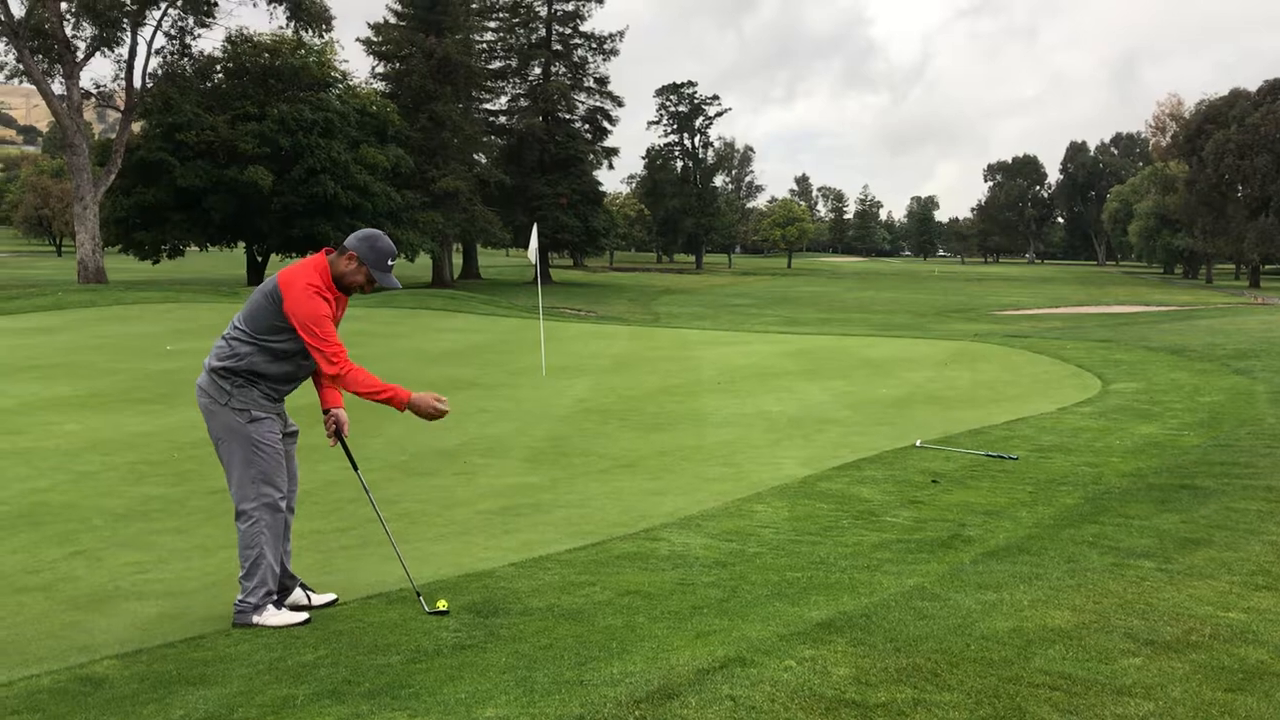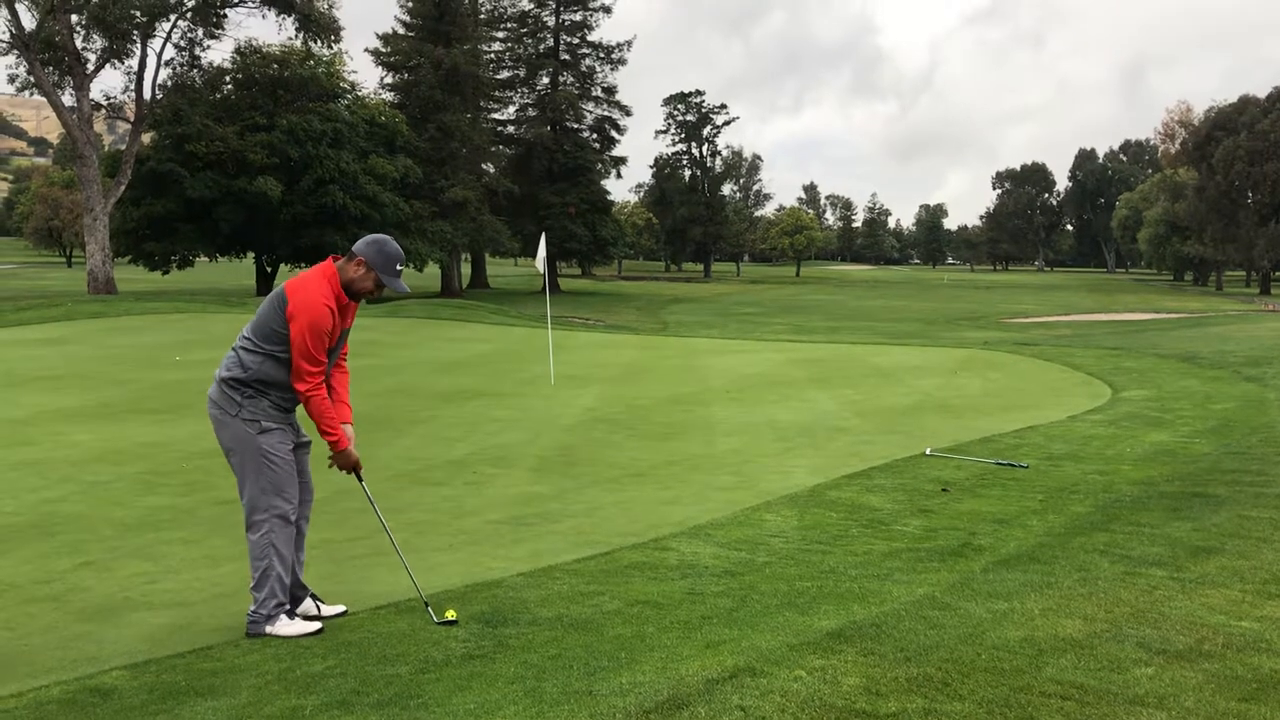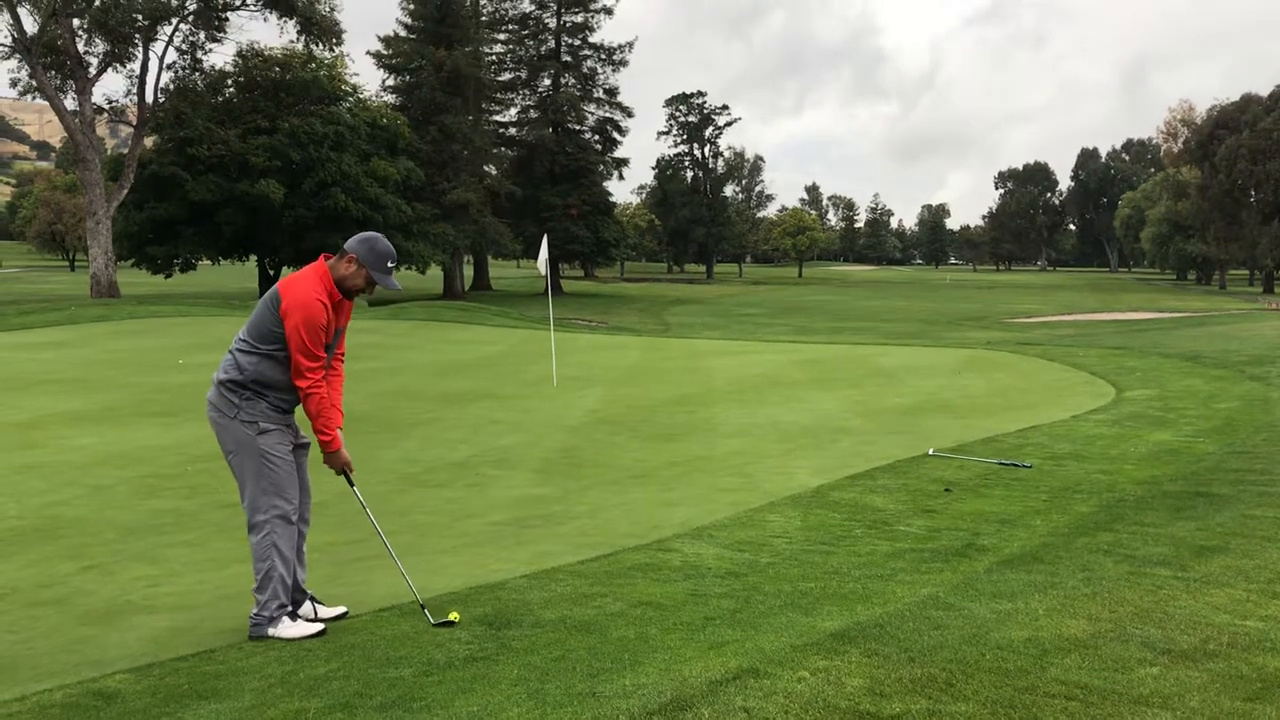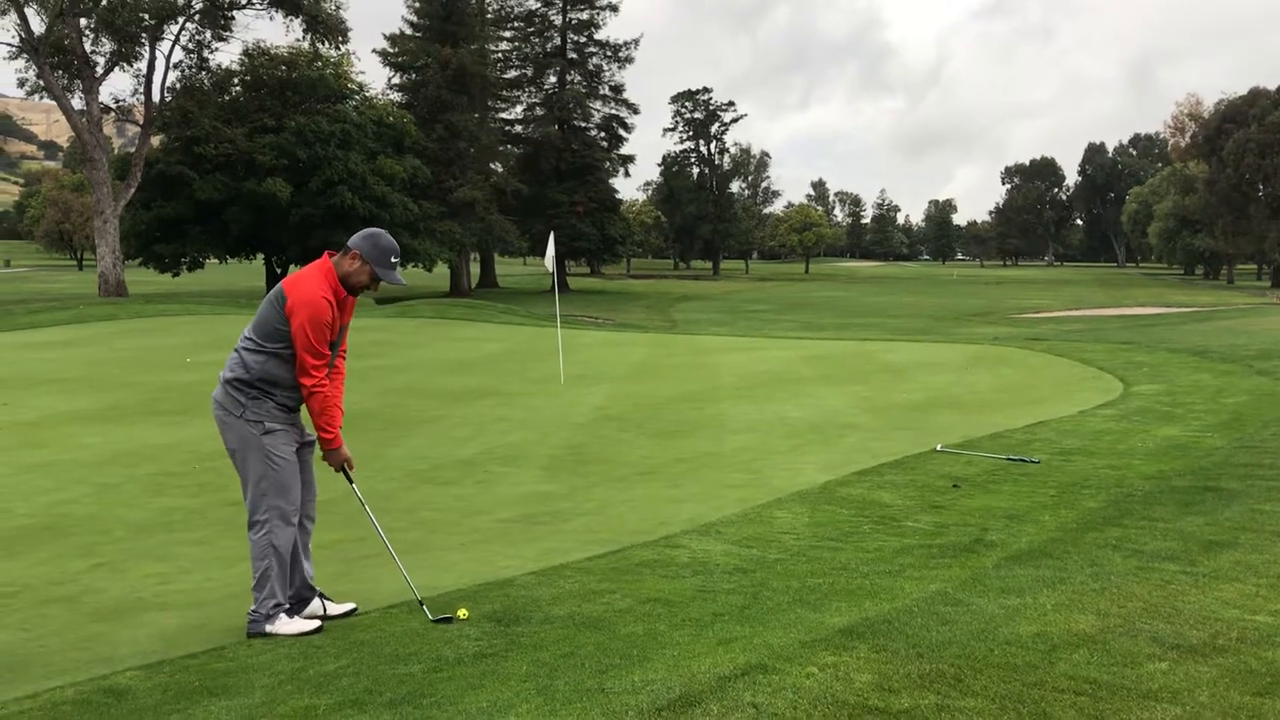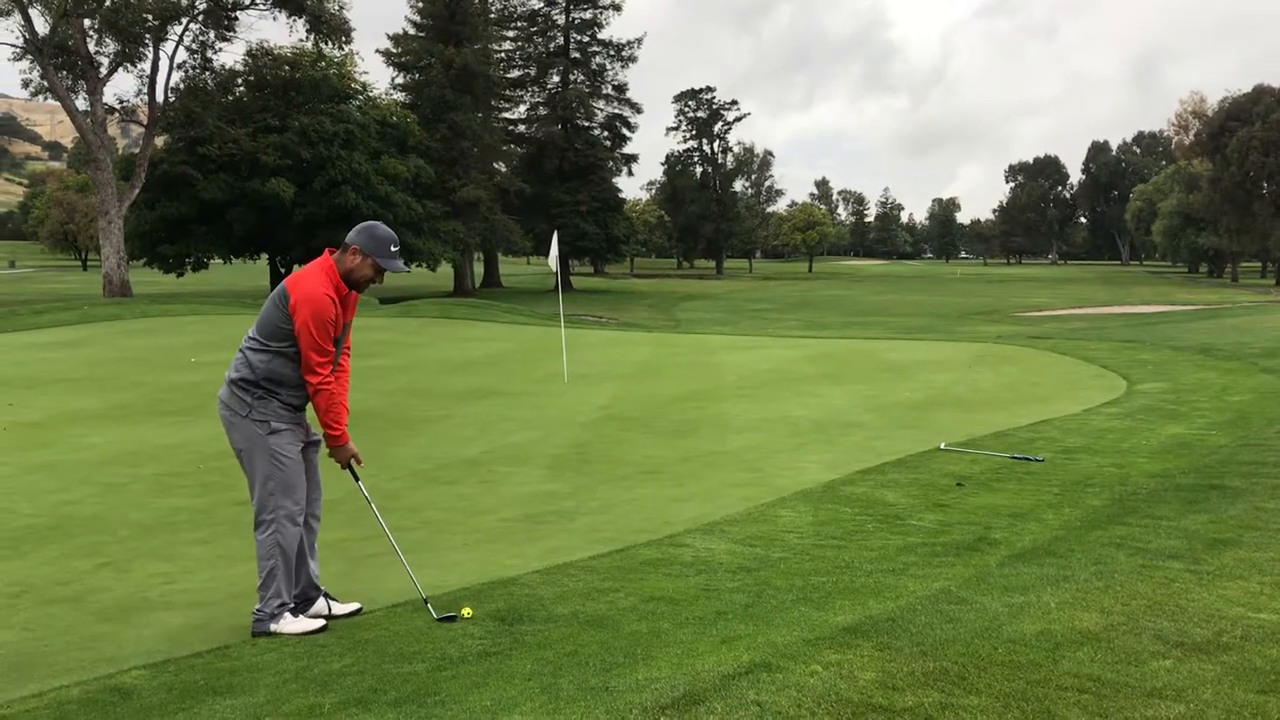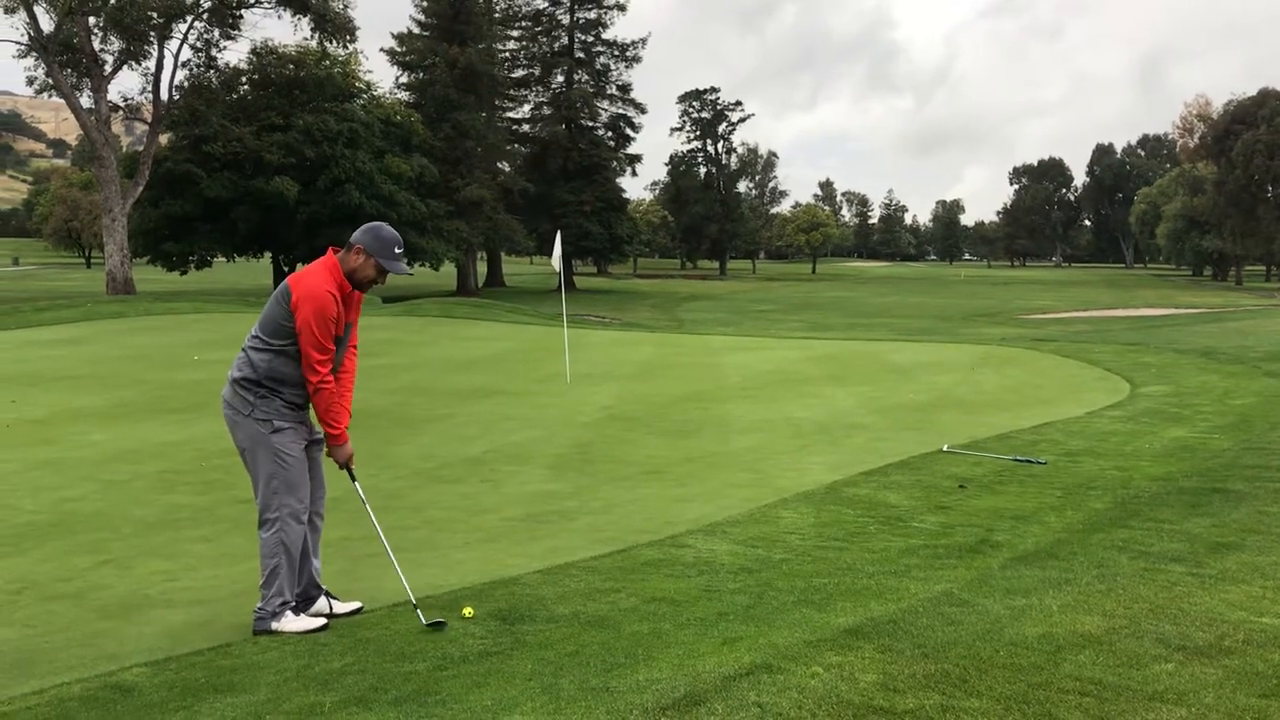
dt=0.5s
person 1, frame 1
left shoulder: (335, 285)
right shoulder: (307, 290)
left elbow: (328, 358)
right elbow: (336, 367)
left wrist: (332, 406)
right wrist: (408, 399)
left hip: (262, 394)
right hip: (235, 394)
left knee: (282, 492)
right knee: (263, 497)
left ankle: (280, 585)
right ankle: (255, 603)
person 1, frame 2
left shoulder: (345, 294)
right shoulder: (314, 300)
left elbow: (336, 361)
right elbow: (309, 384)
left wrist: (344, 423)
right wrist: (338, 443)
left hip: (274, 405)
right hip: (246, 405)
left knee: (297, 501)
right knee: (273, 507)
left ankle: (291, 595)
right ankle: (267, 613)
person 1, frame 3
left shoulder: (340, 294)
right shoulder: (307, 298)
left elbow: (333, 362)
right elbow: (309, 380)
left wrist: (335, 427)
right wrist: (331, 444)
left hip: (274, 407)
right hip: (244, 406)
left knee: (295, 506)
right knee: (274, 508)
left ankle: (293, 600)
right ankle: (269, 615)
person 1, frame 4
left shoulder: (342, 290)
right shoulder: (312, 296)
left elbow: (335, 361)
right elbow: (313, 378)
left wrist: (335, 427)
right wrist: (332, 442)
left hip: (279, 406)
right hip: (250, 406)
left knee: (300, 505)
right knee: (276, 508)
left ankle: (300, 597)
right ankle: (266, 612)
person 1, frame 5
left shoulder: (345, 288)
right shoulder: (314, 294)
left elbow: (339, 359)
right elbow: (318, 376)
left wrist: (338, 427)
right wrist: (339, 439)
left hip: (285, 407)
right hip: (257, 406)
left knee: (306, 505)
right knee: (282, 508)
left ankle: (306, 597)
right ankle: (272, 612)
person 1, frame 6
left shoulder: (350, 290)
right shoulder: (317, 291)
left elbow: (345, 359)
right elbow: (318, 374)
left wrist: (339, 426)
right wrist: (338, 438)
left hip: (289, 405)
right hip: (260, 405)
left knee: (310, 503)
right knee: (286, 507)
left ankle: (307, 595)
right ankle: (273, 610)
